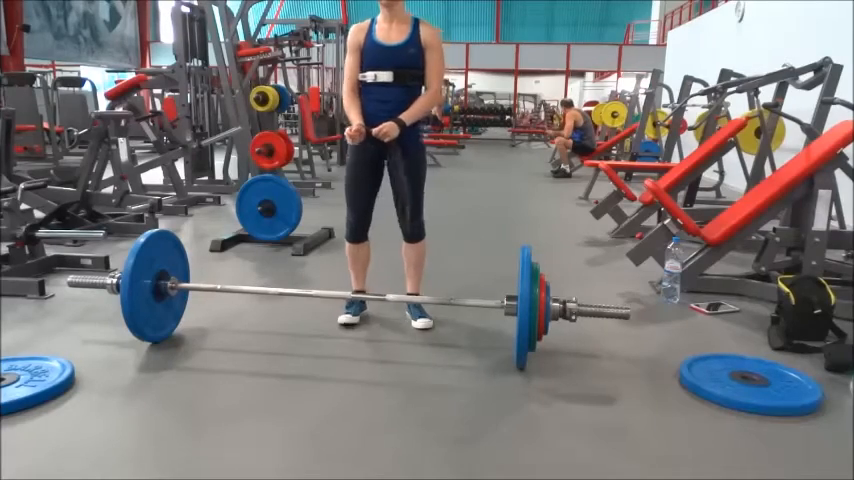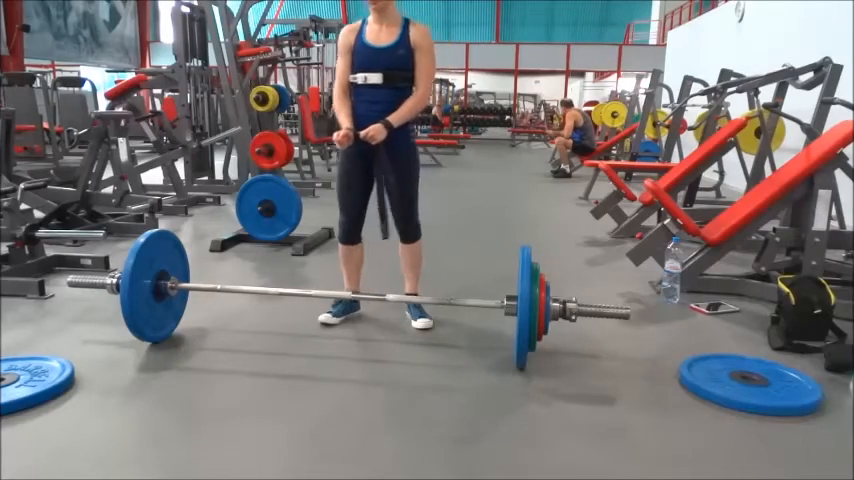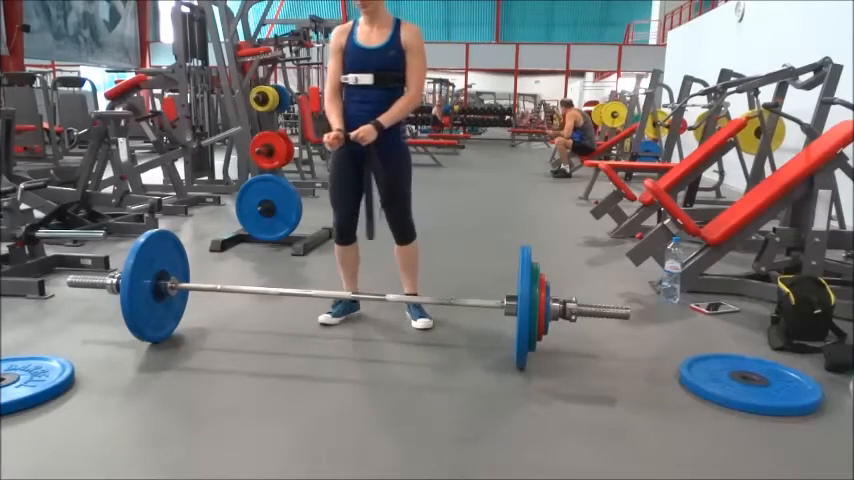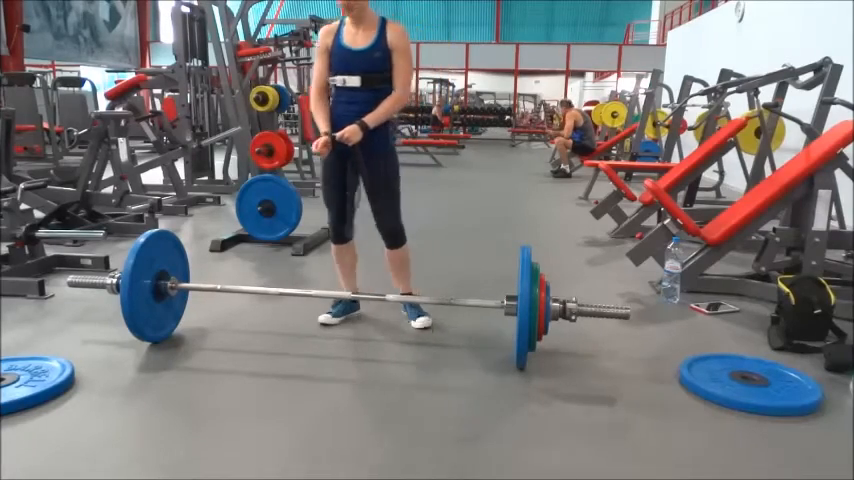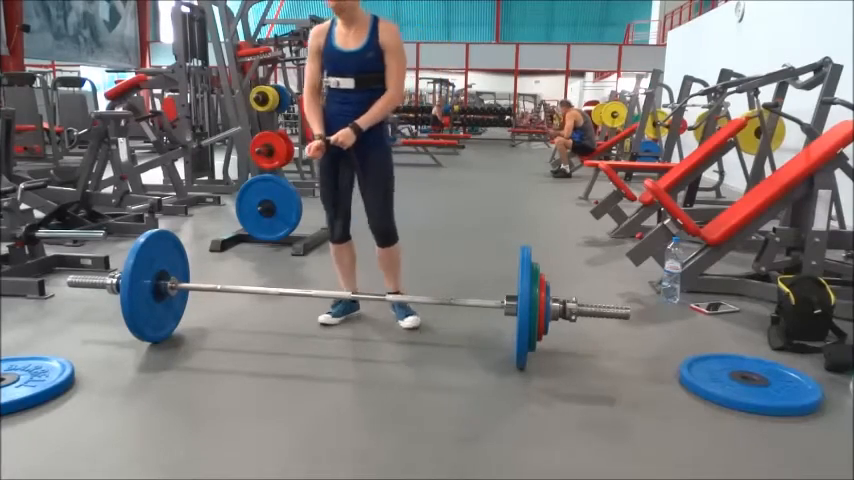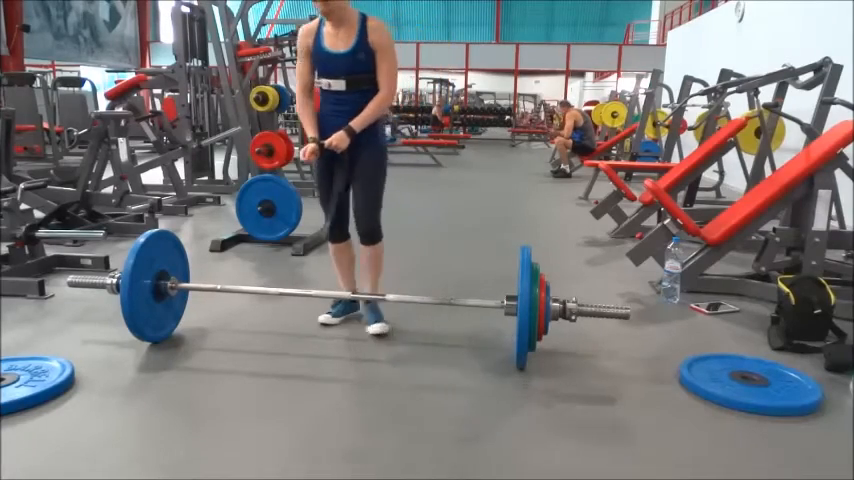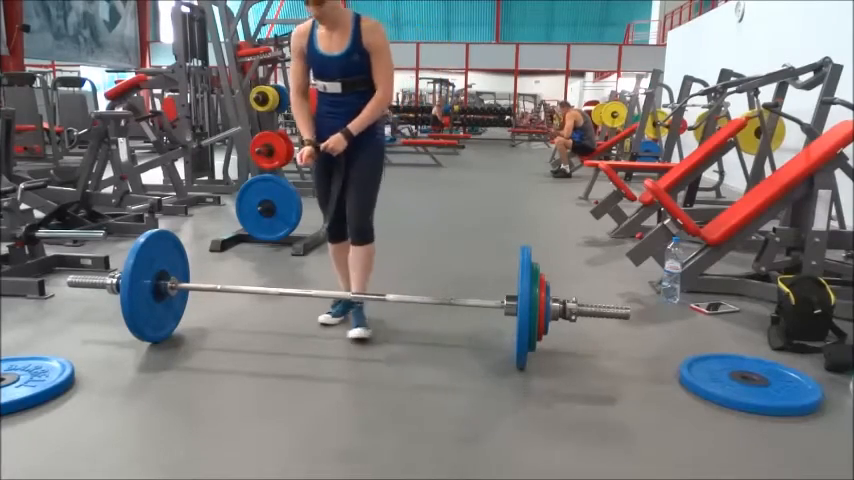
dt=0.1s
person 1, frame 1
left shoulder: (426, 33)
right shoulder: (359, 32)
left elbow: (434, 91)
right elbow: (349, 89)
left wrist: (399, 123)
right wrist: (357, 123)
left hip: (406, 138)
right hip: (364, 139)
left knee: (411, 221)
right knee: (356, 220)
left ankle: (413, 299)
right ankle: (358, 296)
person 1, frame 2
left shoulder: (416, 34)
right shoulder: (350, 34)
left elbow: (423, 92)
right elbow: (341, 90)
left wrist: (386, 125)
right wrist: (347, 127)
left hip: (397, 140)
right hip: (356, 140)
left knee: (406, 221)
right knee: (348, 223)
left ankle: (412, 299)
right ankle: (350, 296)
person 1, frame 3
left shoulder: (407, 34)
right shoulder: (341, 35)
left elbow: (414, 92)
right elbow: (331, 91)
left wrist: (377, 125)
right wrist: (337, 129)
left hip: (388, 141)
right hip: (347, 141)
left knee: (401, 222)
right knee: (342, 224)
left ankle: (412, 299)
right ankle: (350, 297)
person 1, frame 4
left shoulder: (393, 33)
right shoulder: (328, 35)
left elbow: (402, 93)
right elbow: (318, 92)
left wrist: (362, 126)
right wrist: (325, 132)
left hip: (375, 140)
right hip: (337, 140)
left knee: (389, 224)
right knee: (338, 223)
left ankle: (407, 297)
right ankle: (349, 296)
person 1, frame 5
left shoulder: (385, 32)
right shoulder: (319, 34)
left elbow: (395, 92)
right elbow: (311, 93)
left wrist: (356, 128)
right wrist: (318, 134)
left hip: (371, 140)
right hip: (332, 141)
left knee: (381, 223)
right knee: (336, 224)
left ankle: (395, 297)
right ankle: (349, 297)
person 1, frame 6
left shoulder: (374, 31)
right shoulder: (308, 34)
left elbow: (387, 92)
right elbow: (303, 92)
left wrist: (349, 131)
right wrist: (312, 137)
left hip: (366, 139)
right hip: (327, 138)
left knee: (367, 222)
right knee: (334, 223)
left ankle: (371, 301)
right ankle: (348, 296)
person 1, frame 7
left shoulder: (369, 31)
right shoulder: (302, 35)
left elbow: (384, 93)
right elbow: (298, 94)
left wrist: (347, 134)
right wrist: (309, 140)
left hip: (364, 140)
right hip: (324, 139)
left knee: (359, 223)
right knee: (332, 224)
left ankle: (358, 306)
right ankle: (346, 296)
